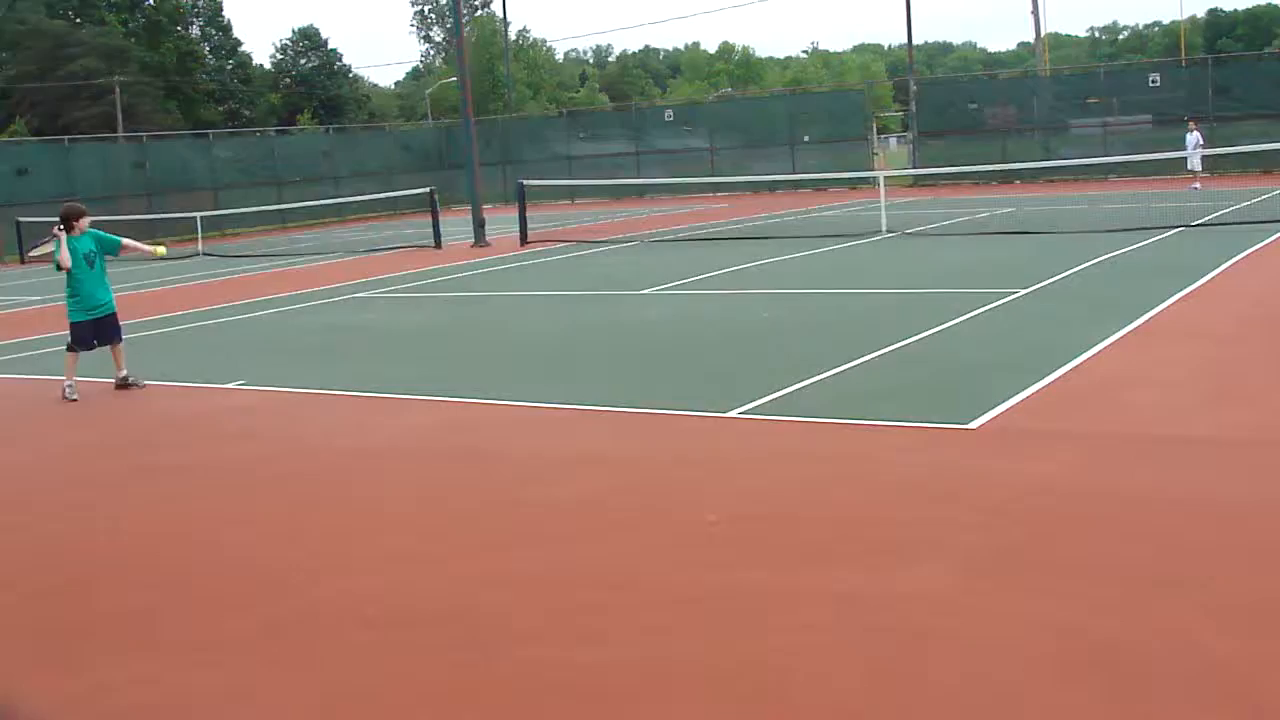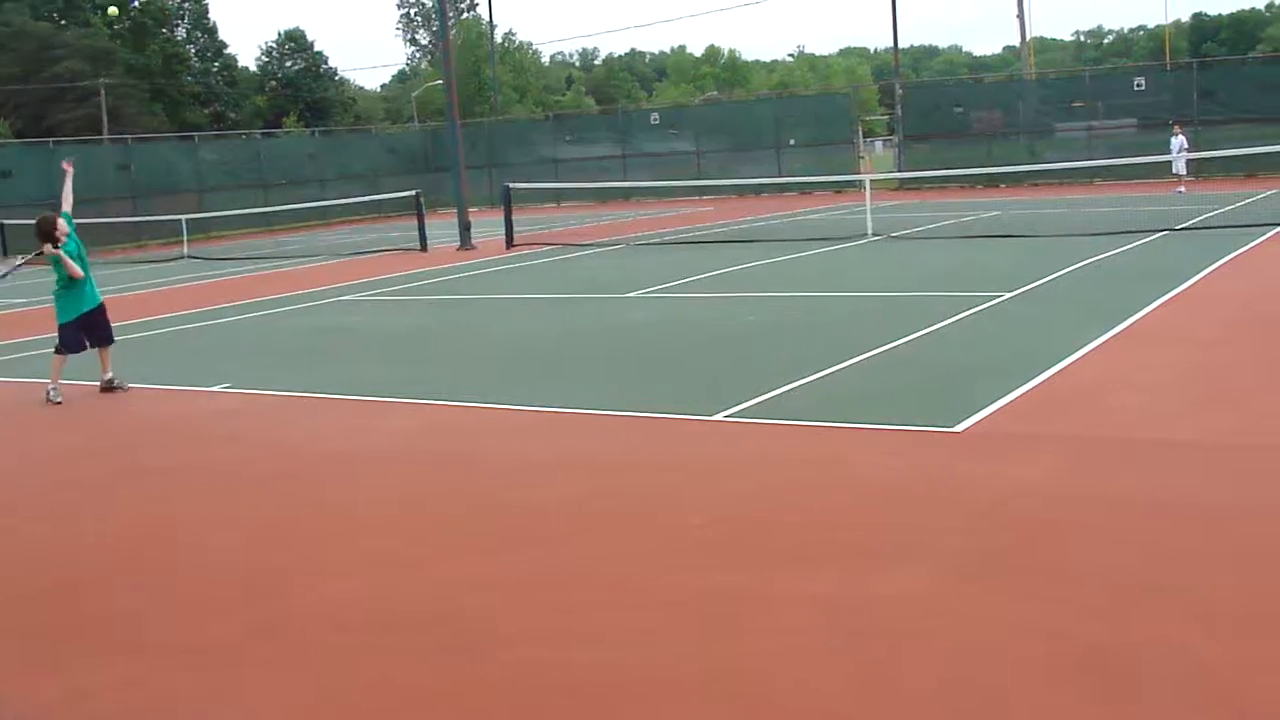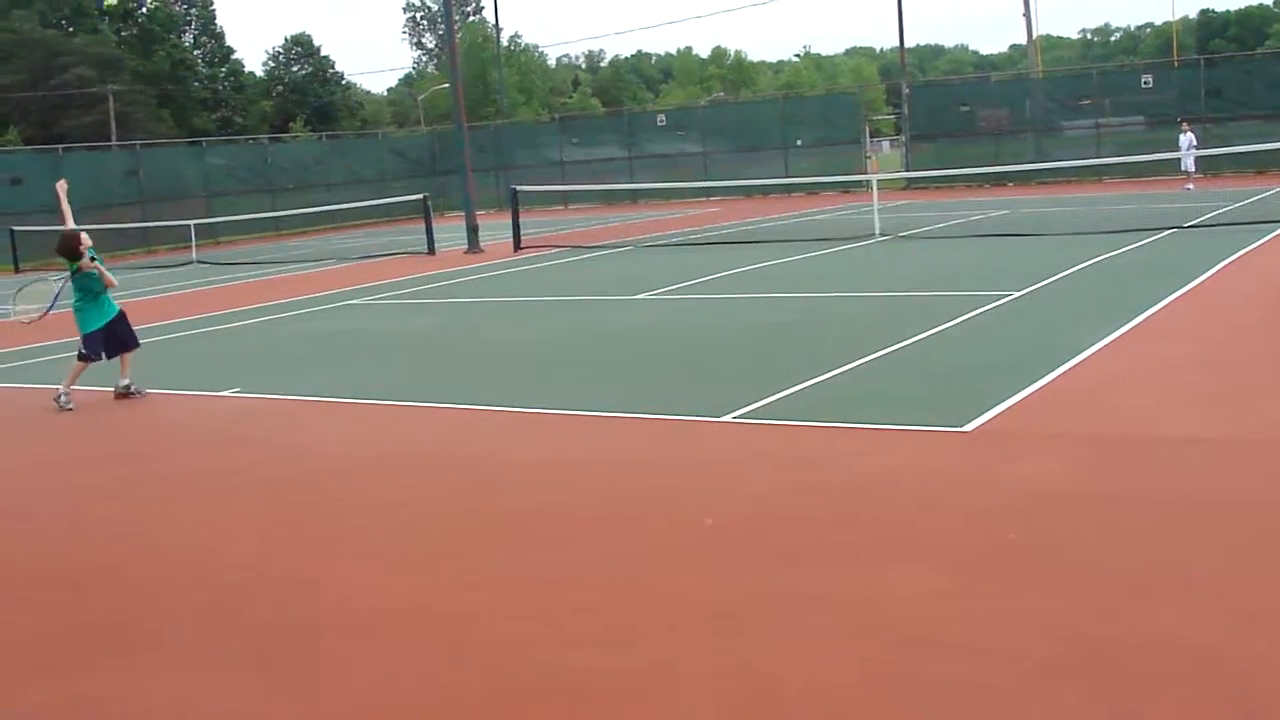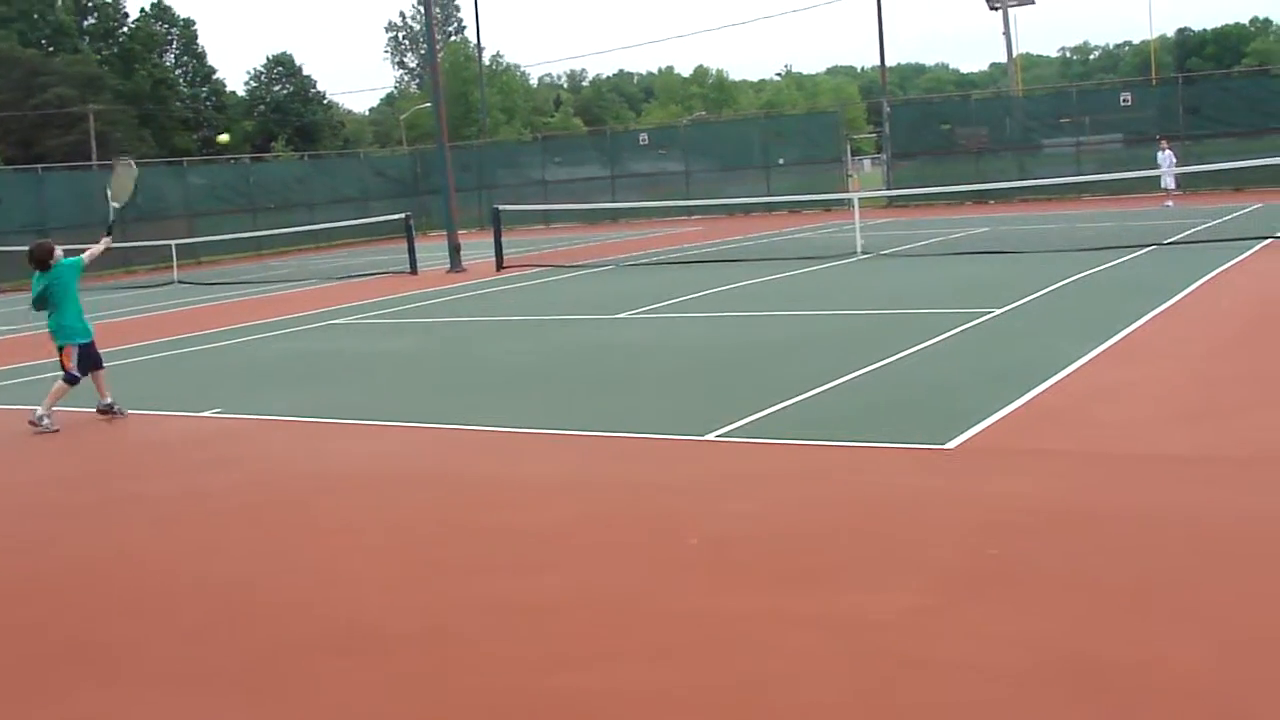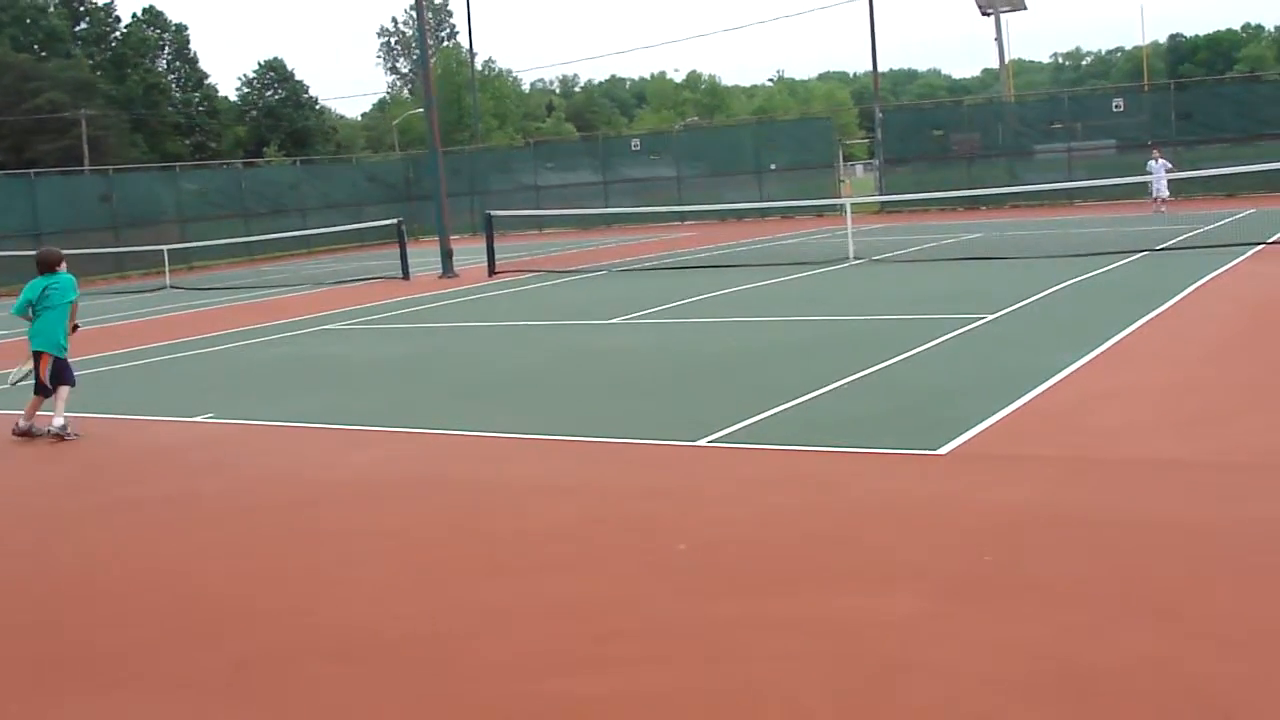
dt=0.4s
person 1, frame 1
left shoulder: (94, 236)
right shoulder: (63, 244)
left elbow: (122, 242)
right elbow: (66, 264)
left wrist: (149, 249)
right wrist: (62, 240)
left hip: (103, 301)
right hip: (81, 305)
left knee: (115, 338)
right knee: (77, 344)
left ankle: (122, 376)
right ankle: (69, 384)
person 1, frame 2
left shoulder: (69, 231)
right shoulder: (61, 253)
left elbow: (67, 202)
right elbow: (78, 275)
left wrist: (69, 176)
right wrist: (60, 254)
left hip: (91, 299)
right hip: (71, 305)
left knee: (105, 339)
right knee: (65, 346)
left ankle: (107, 379)
right ankle: (53, 387)
person 1, frame 3
left shoulder: (77, 254)
right shoulder: (85, 271)
left elbow: (68, 221)
right elbow: (112, 284)
left wrist: (62, 195)
right wrist: (98, 269)
left hip: (108, 309)
right hip: (92, 315)
left knee: (129, 344)
right knee: (87, 355)
left ankle: (123, 385)
right ankle: (63, 391)
person 1, frame 4
left shoulder: (39, 278)
right shoulder: (64, 267)
left elbow: (37, 305)
right elbow: (88, 256)
right wrist: (104, 243)
left hip: (78, 329)
right hip: (70, 332)
left knee: (96, 364)
right knee: (71, 376)
left ankle: (105, 402)
right ankle: (41, 415)
person 1, frame 5
left shoulder: (34, 284)
right shoulder: (68, 280)
left elbow: (20, 311)
right elbow: (73, 304)
left wrist: (37, 320)
right wrist: (72, 322)
left hip: (42, 338)
right hip: (50, 341)
left knee: (66, 380)
right knee: (46, 386)
left ankle: (58, 425)
right ankle: (24, 425)
